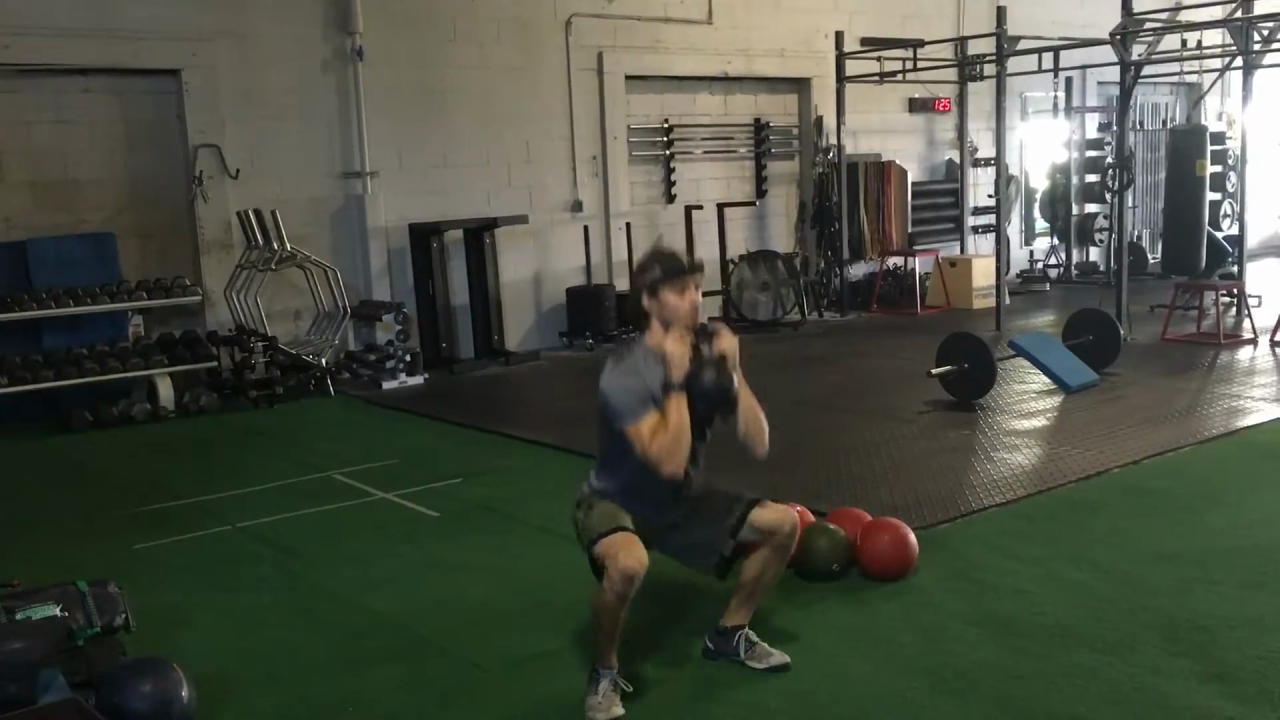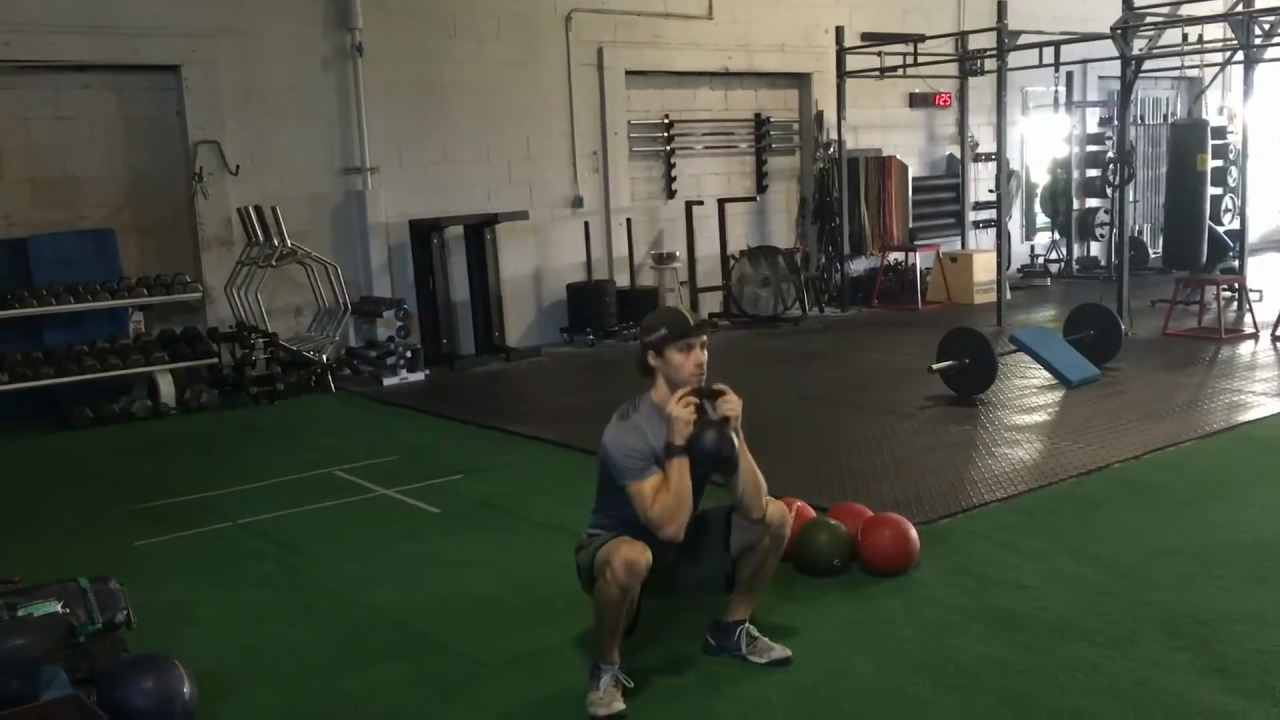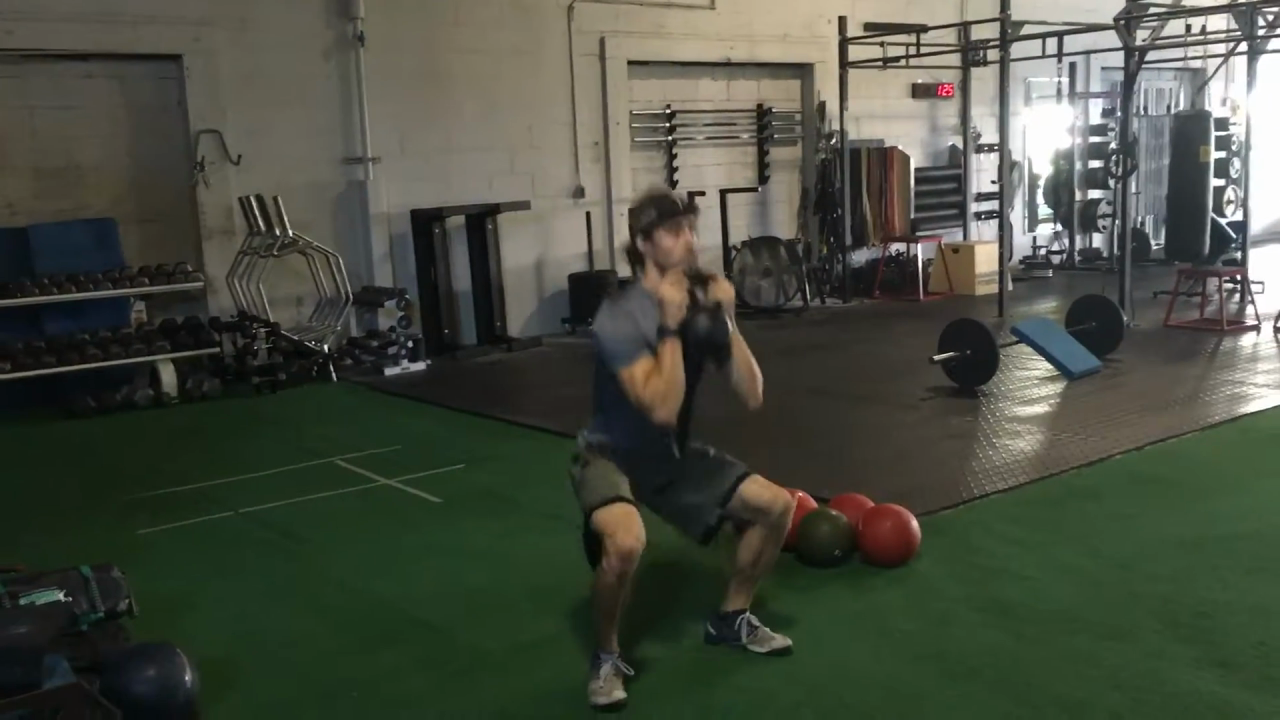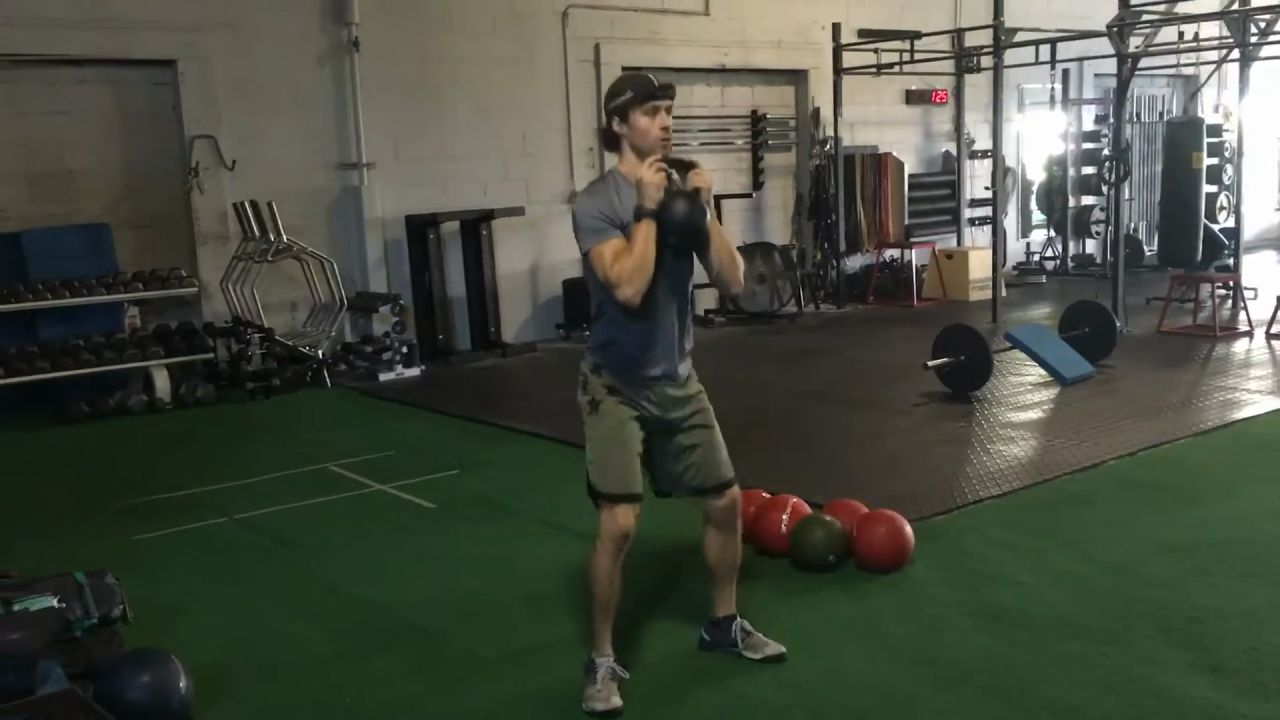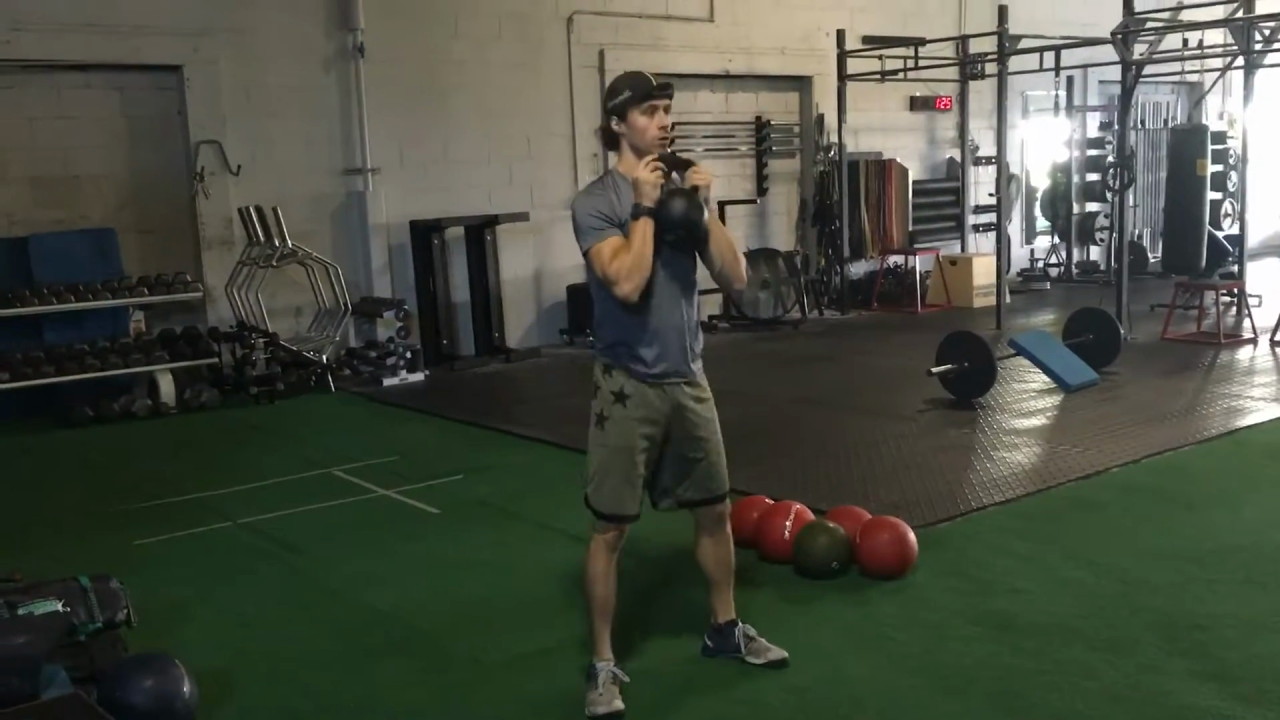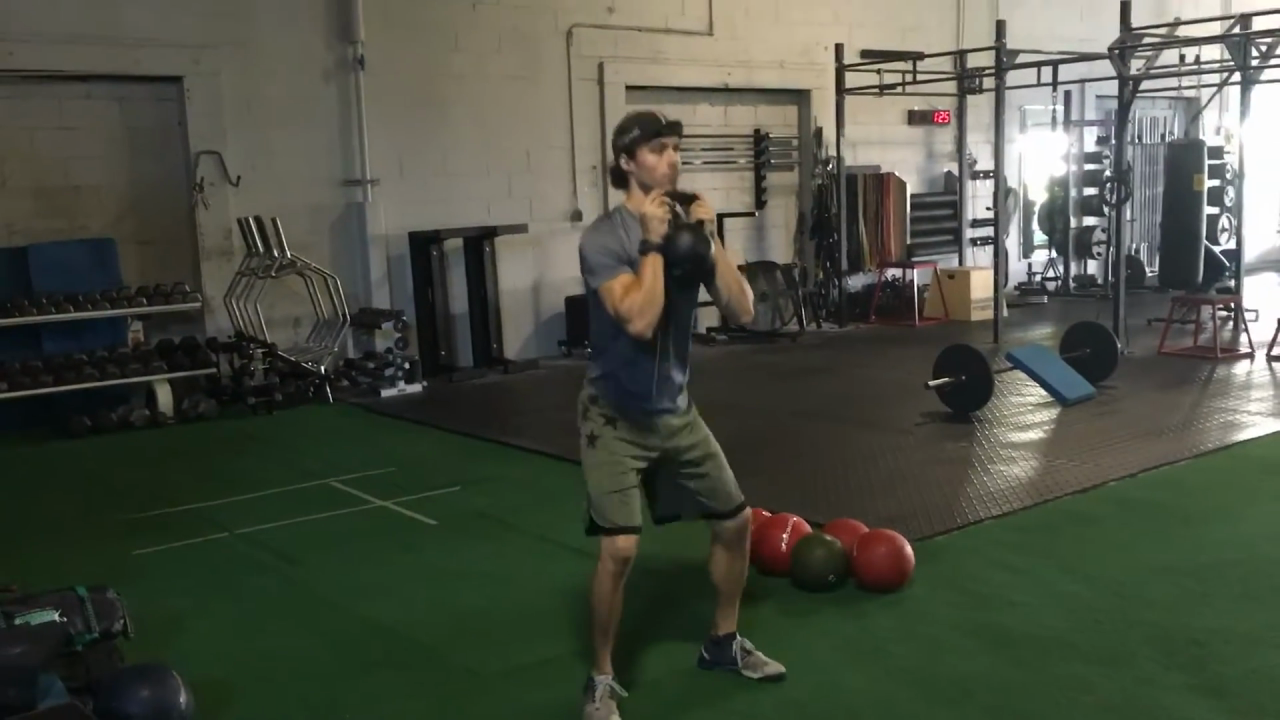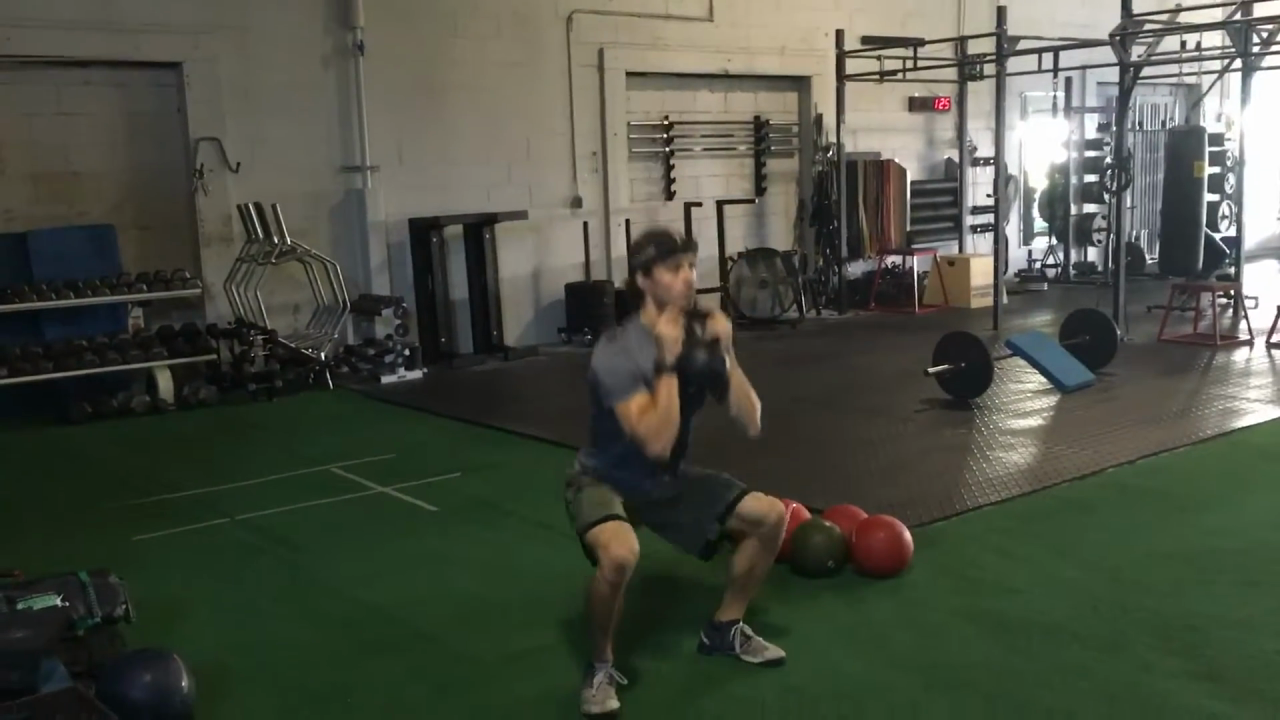
dt=0.3s
person 1, frame 1
left shoulder: (709, 359)
right shoulder: (624, 375)
left elbow: (759, 444)
right elbow: (670, 463)
left wrist: (733, 371)
right wrist: (675, 382)
left hip: (681, 504)
right hip: (616, 506)
left knee: (782, 525)
right knee: (628, 564)
left ankle: (729, 634)
right ankle: (605, 672)
person 1, frame 2
left shoulder: (712, 411)
right shoulder: (628, 432)
left elbow: (754, 508)
right elbow: (669, 526)
left wrist: (735, 433)
right wrist: (677, 442)
left hip: (683, 547)
right hip: (613, 542)
left knee: (775, 518)
right knee: (631, 560)
left ankle: (730, 629)
right ankle: (606, 668)
person 1, frame 3
left shoulder: (701, 302)
right shoulder: (619, 317)
left elbow: (752, 394)
right elbow: (661, 408)
left wrist: (725, 319)
right wrist: (671, 326)
left hip: (674, 456)
right hip: (610, 456)
left knee: (774, 507)
right knee: (625, 543)
left ankle: (731, 619)
right ankle: (606, 658)
person 1, frame 4
left shoulder: (680, 189)
right shoulder: (597, 201)
left elbow: (732, 281)
right elbow: (628, 288)
left wrist: (705, 209)
right wrist: (646, 208)
left hip: (678, 382)
right hip: (614, 387)
left knee: (725, 504)
right knee: (619, 524)
left ankle: (723, 624)
right ankle: (602, 660)
person 1, frame 5
left shoulder: (681, 188)
right shoulder: (596, 201)
left elbow: (734, 278)
right elbow: (626, 284)
left wrist: (703, 208)
right wrist: (644, 206)
left hip: (689, 381)
right hip: (629, 386)
left knee: (714, 513)
right knee: (610, 530)
left ankle: (726, 631)
right ankle: (603, 667)
person 1, frame 6
left shoulder: (686, 223)
right shoulder: (603, 237)
left elbow: (741, 310)
right elbow: (638, 320)
left wrist: (710, 240)
right wrist: (652, 242)
left hip: (676, 412)
right hip: (616, 416)
left knee: (735, 523)
right knee: (619, 549)
left ankle: (724, 644)
person 1, frame 7
left shoulder: (701, 338)
right shoulder: (616, 355)
left elbow: (752, 424)
right elbow: (657, 443)
left wrist: (726, 353)
right wrist: (667, 362)
left hip: (670, 481)
right hip: (607, 486)
left knee: (769, 517)
right knee: (619, 553)
left ankle: (725, 629)
right ankle: (601, 666)
